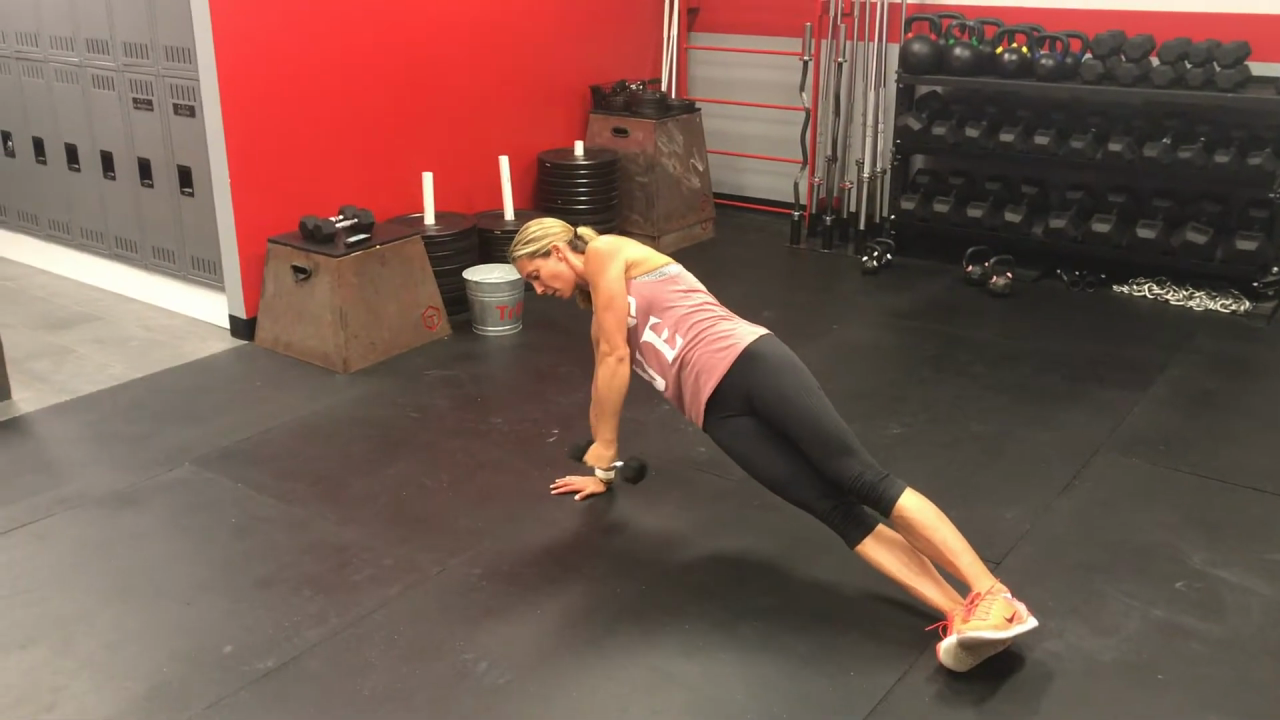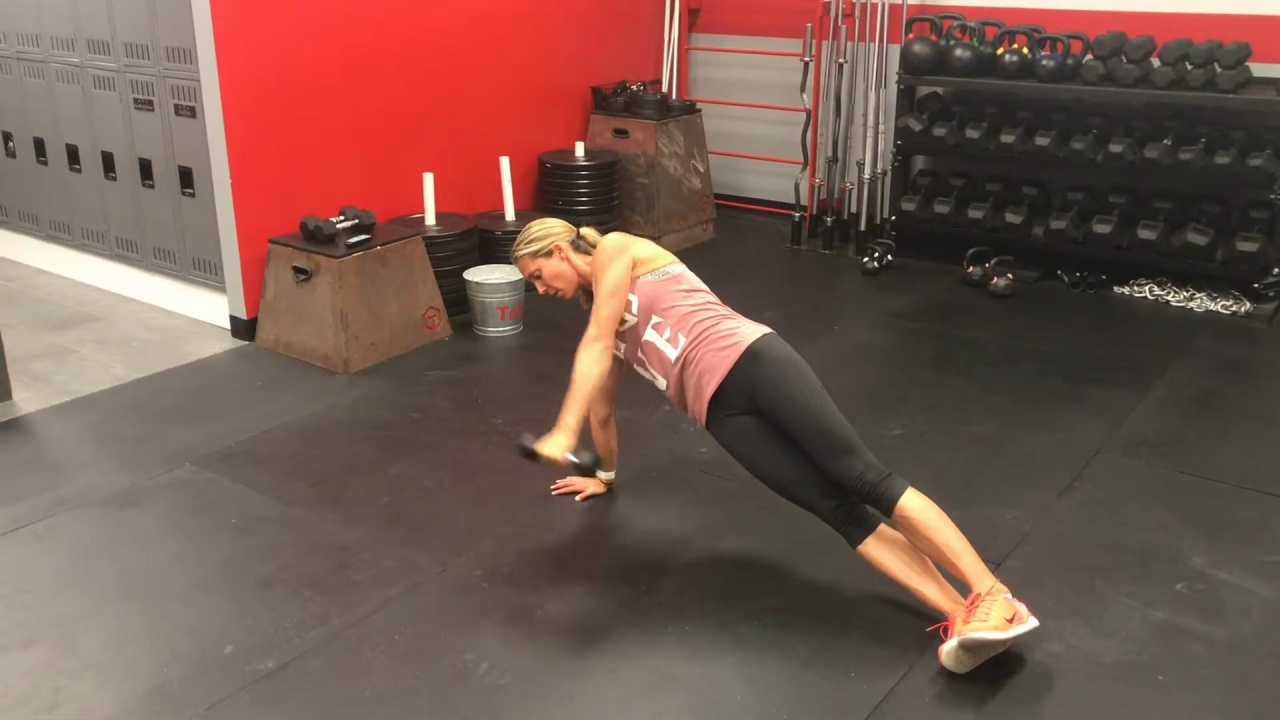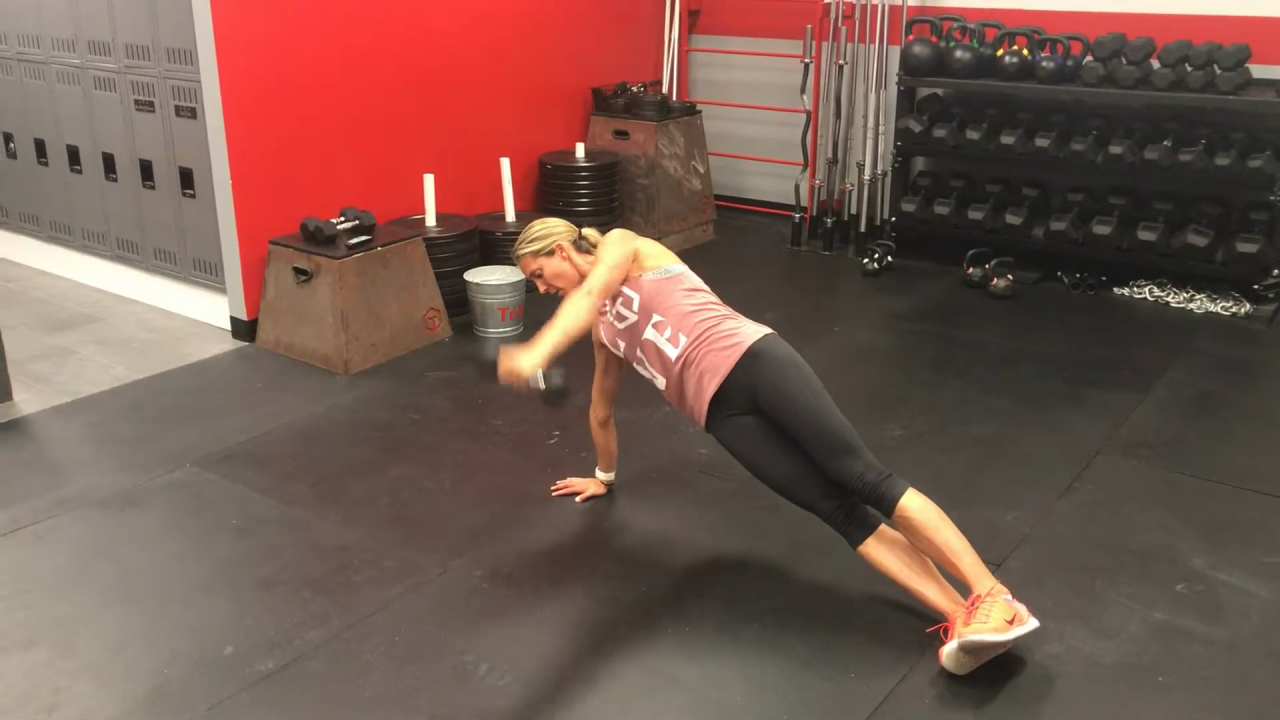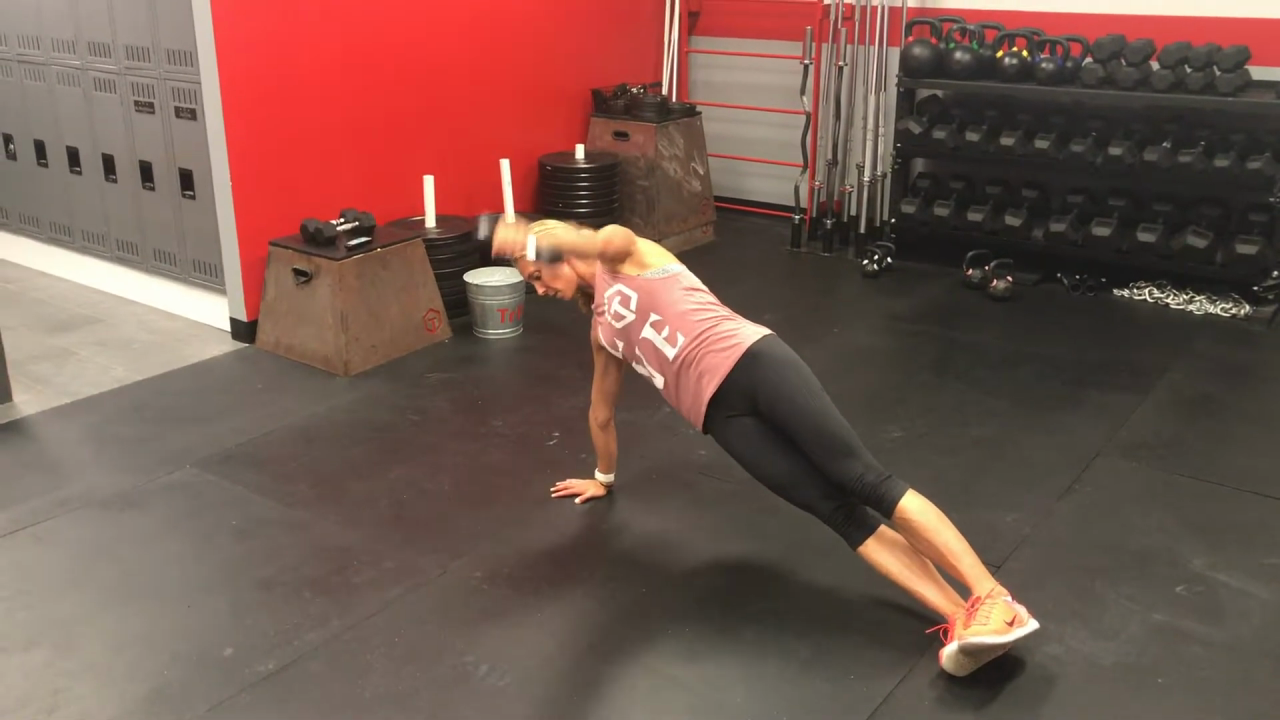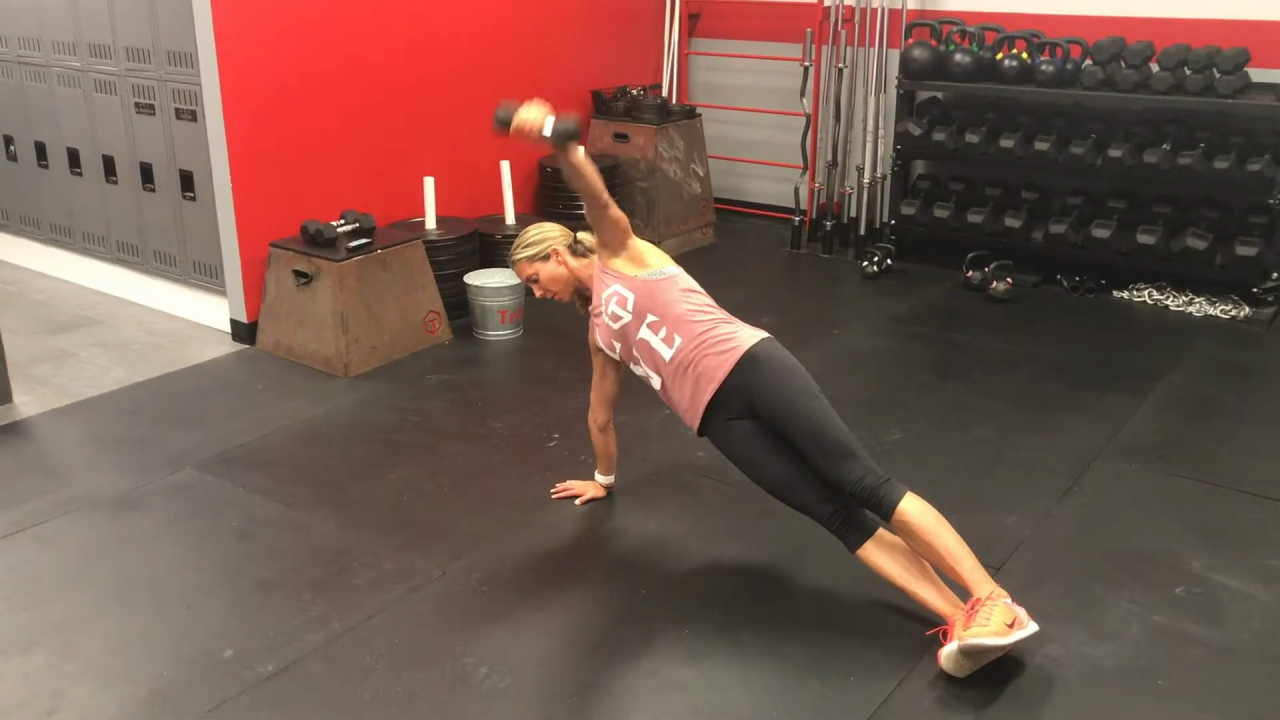
dt=0.2s
person 1, frame 1
left shoulder: (608, 252)
right shoulder: (598, 318)
left elbow: (613, 357)
right elbow: (602, 393)
left wrist: (602, 445)
right wrist: (603, 472)
left hip: (750, 361)
right hip: (719, 409)
left knee: (863, 480)
right knee: (837, 509)
left ankle: (993, 597)
right ankle: (958, 615)
person 1, frame 2
left shoulder: (619, 250)
right shoulder: (609, 328)
left elbow: (594, 334)
right elbow: (602, 406)
left wrist: (564, 430)
right wrist: (604, 473)
left hip: (753, 359)
right hip: (721, 408)
left knee: (865, 479)
right knee: (838, 509)
left ankle: (992, 596)
right ankle: (958, 615)
person 1, frame 3
left shoulder: (624, 249)
right shoulder: (604, 329)
left elbow: (589, 292)
right elbow: (602, 409)
left wrist: (536, 354)
right wrist: (604, 476)
left hip: (754, 359)
right hip: (722, 408)
left knee: (867, 480)
right knee: (840, 510)
left ankle: (994, 599)
right ankle: (960, 617)
person 1, frame 4
left shoulder: (621, 254)
right shoulder: (600, 335)
left elbow: (587, 242)
right elbow: (602, 411)
left wrist: (531, 243)
right wrist: (603, 478)
left hip: (751, 363)
right hip: (718, 409)
left knee: (865, 479)
right knee: (839, 514)
left ankle: (994, 602)
right ankle: (958, 623)
person 1, frame 5
left shoulder: (616, 253)
right shoulder: (598, 331)
left elbow: (594, 194)
right elbow: (602, 413)
left wrist: (555, 135)
right wrist: (602, 480)
left hip: (748, 364)
right hip: (719, 414)
left knee: (864, 483)
right knee: (838, 515)
left ankle: (992, 604)
right ankle: (958, 623)
